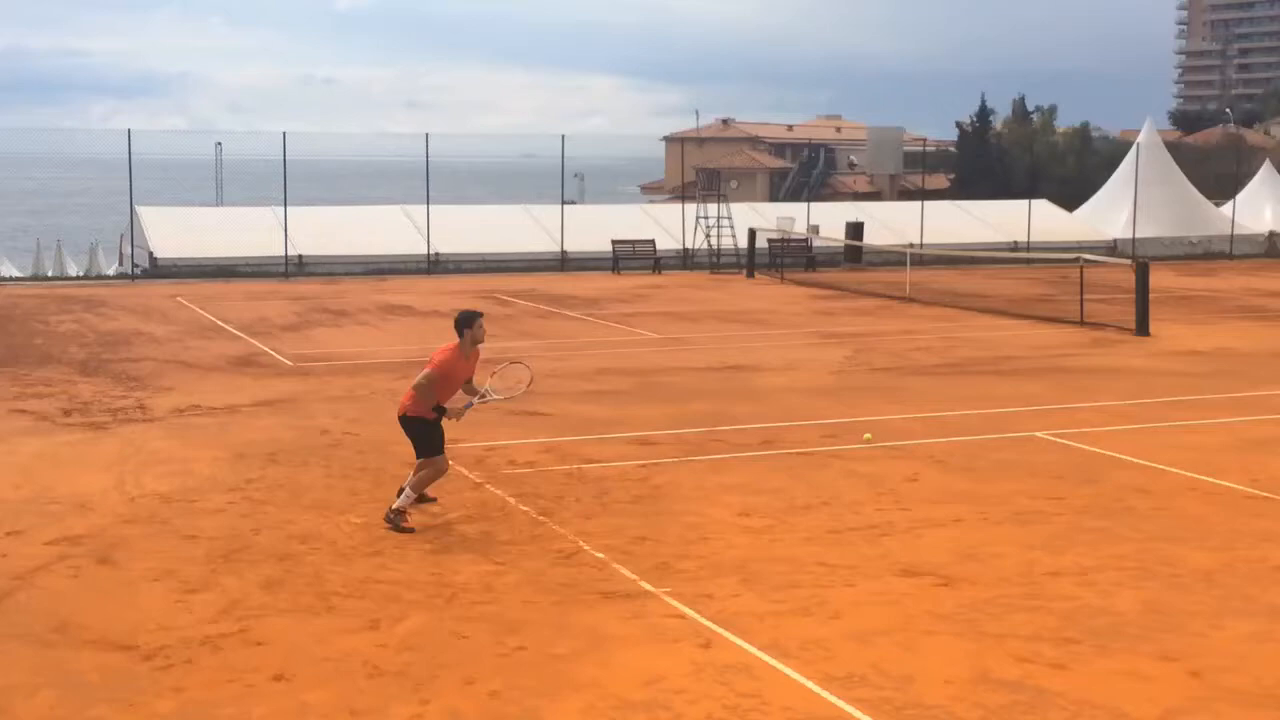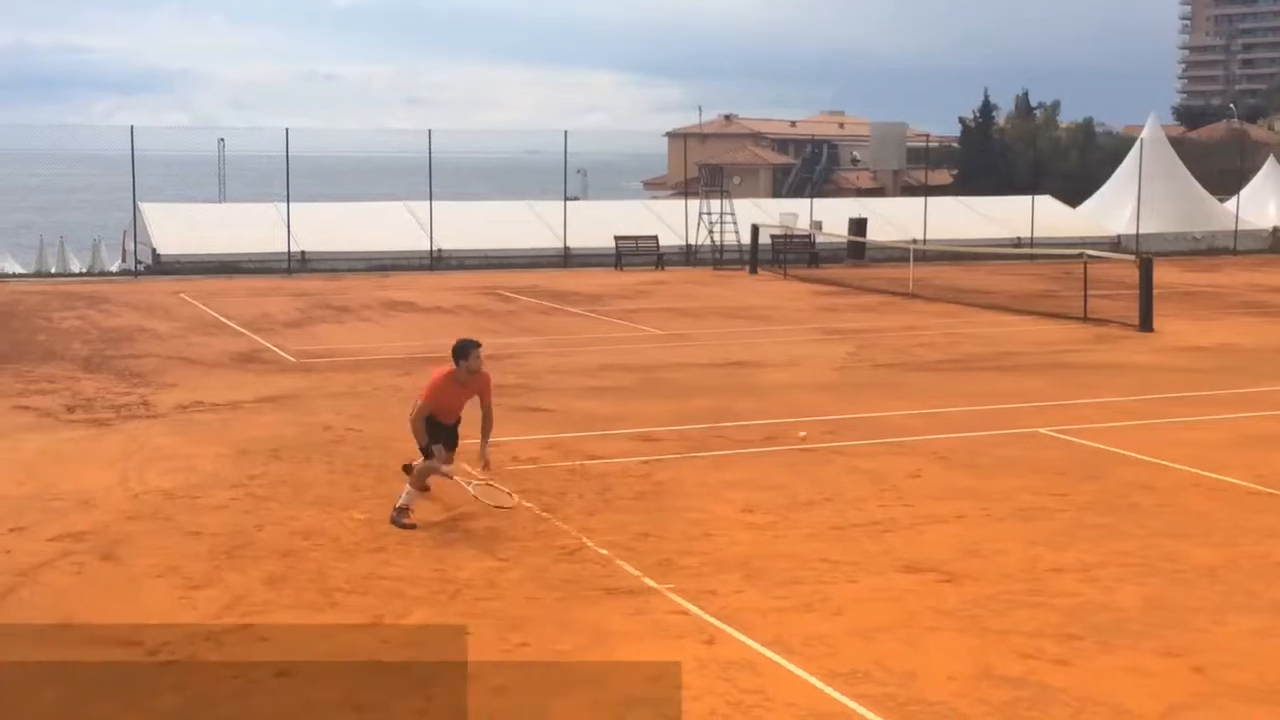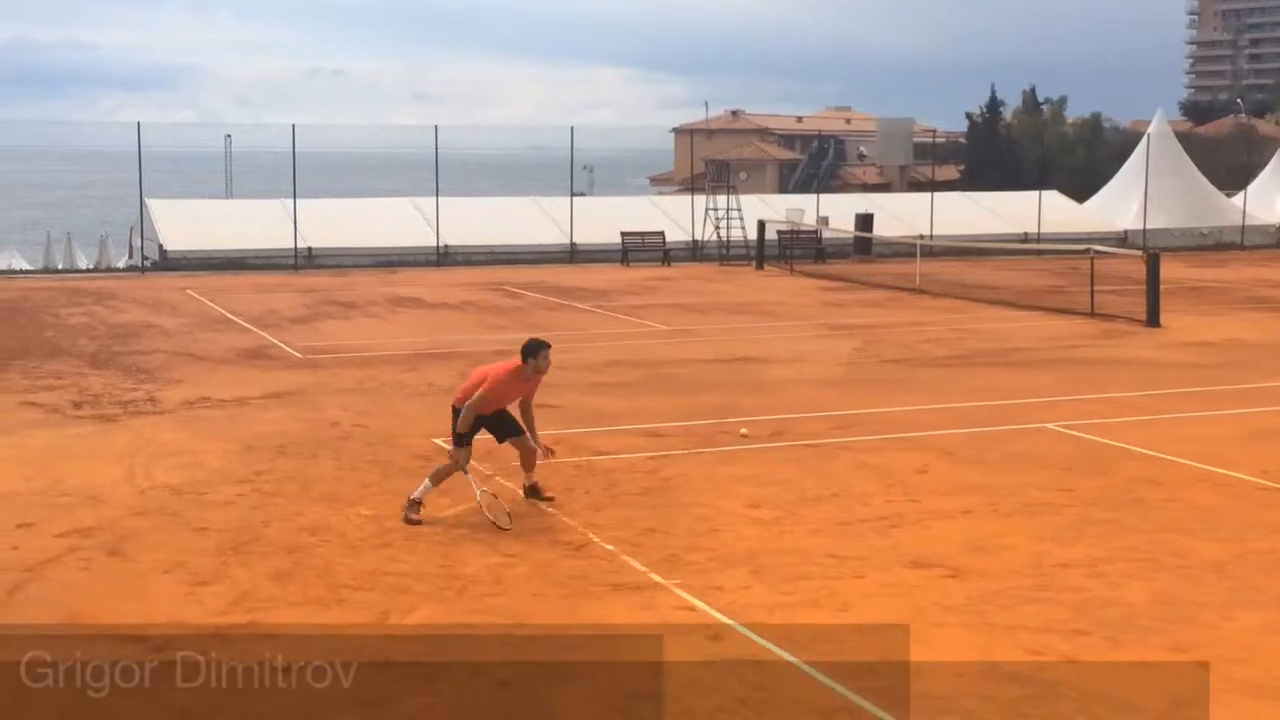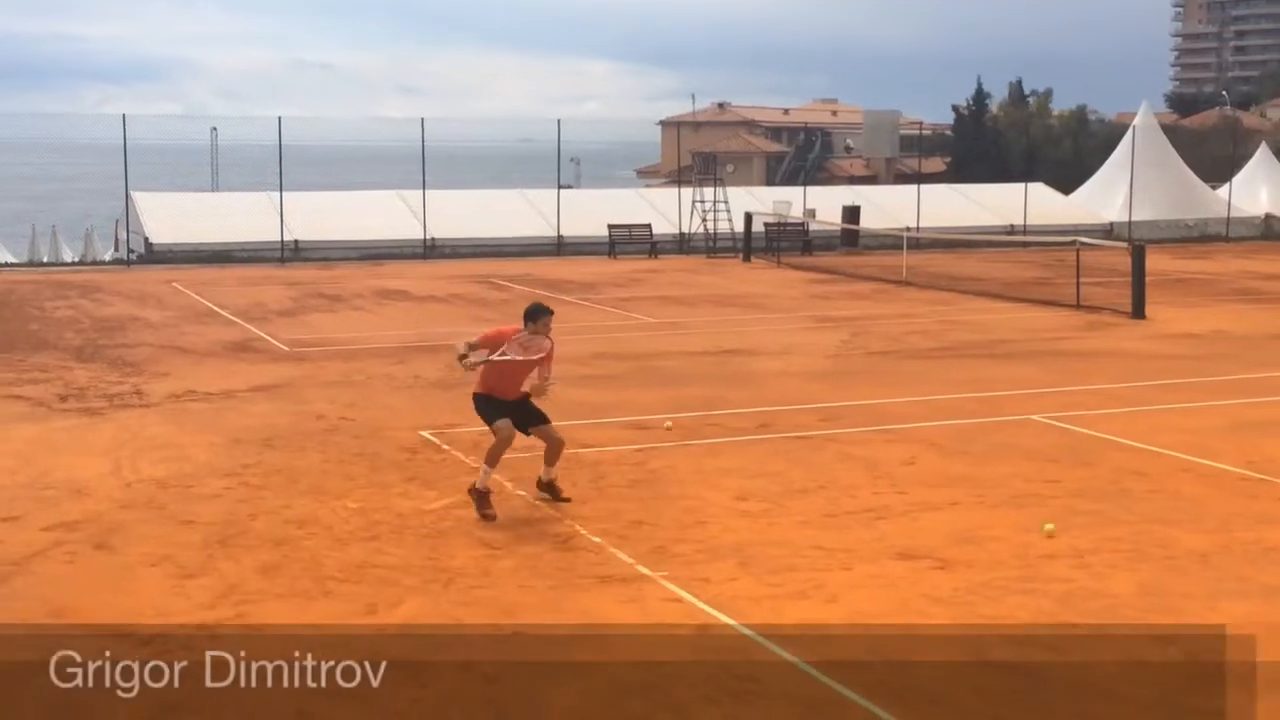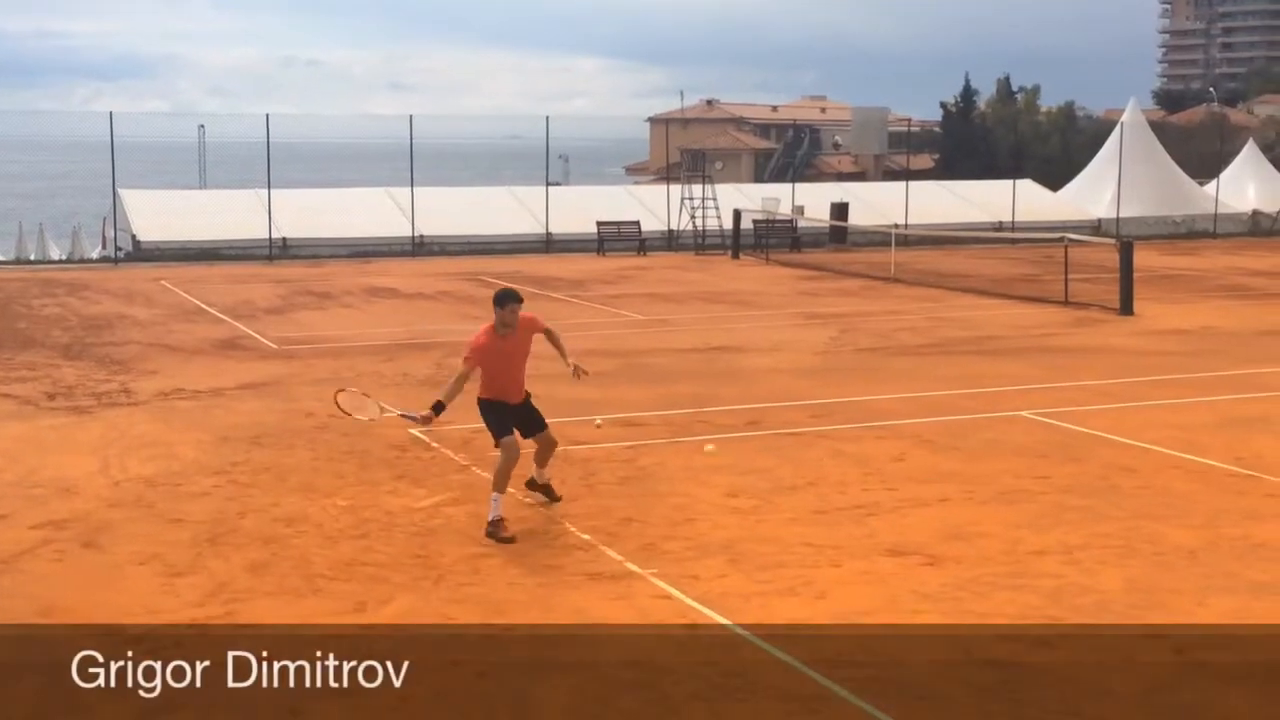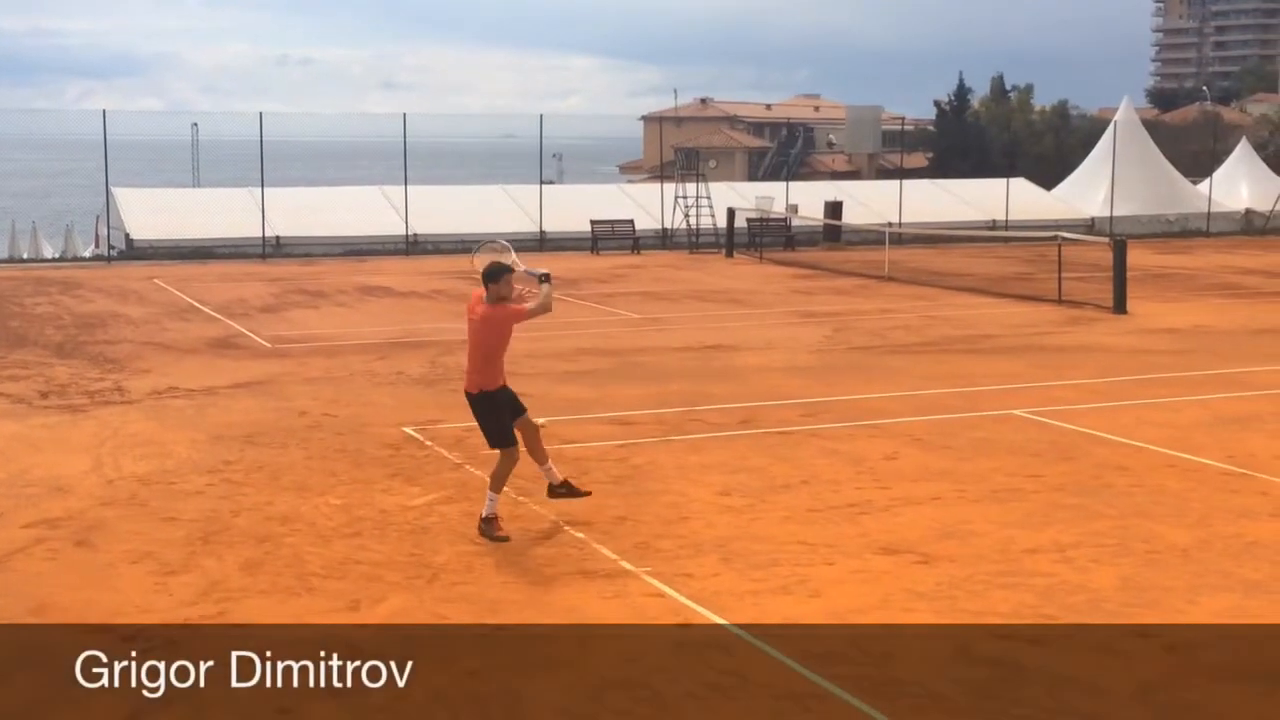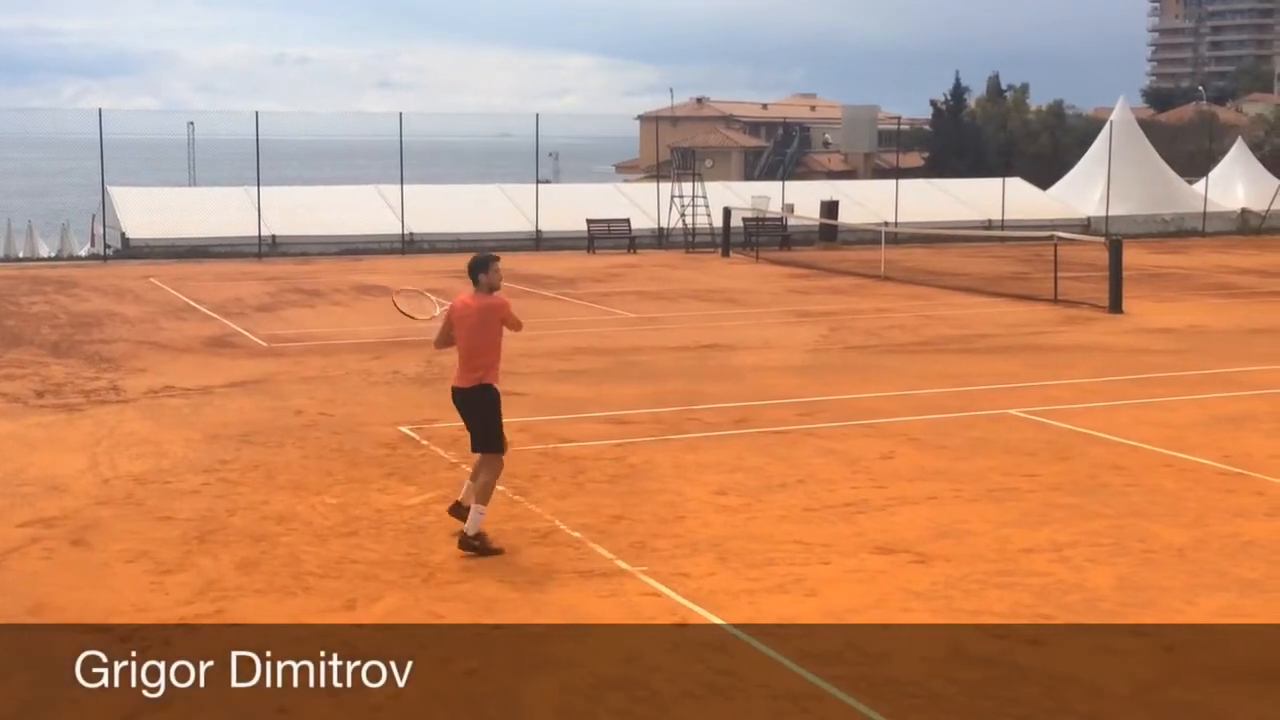
dt=0.3s
person 1, frame 1
left shoulder: (473, 354)
right shoulder: (447, 357)
left elbow: (468, 385)
right elbow: (418, 386)
left wrist: (478, 393)
right wrist: (443, 410)
left hip: (430, 413)
right hip: (414, 413)
left knee: (433, 461)
right knee: (440, 466)
left ankle: (412, 490)
right ankle: (397, 511)
person 1, frame 2
left shoulder: (482, 377)
right shoulder: (440, 381)
left elbow: (487, 411)
right elbow: (416, 420)
left wrist: (484, 447)
right wrist: (429, 452)
left hip: (450, 418)
right hip: (426, 420)
left knee: (447, 460)
right knee: (438, 460)
left ankle: (414, 469)
right ankle: (401, 508)
person 1, frame 3
left shoulder: (536, 377)
right shoulder: (504, 377)
left elbow: (526, 407)
right elbow: (470, 407)
left wrist: (536, 440)
right wrist: (459, 445)
left hip: (494, 409)
right hip: (466, 406)
left knee: (529, 450)
right knee: (460, 459)
left ankle: (531, 485)
right ankle: (415, 500)
person 1, frame 4
right shoulder: (502, 336)
left elbow: (544, 381)
right elbow: (466, 345)
left wrist: (539, 389)
right wrist: (465, 358)
left hip: (515, 398)
right hip: (487, 396)
left knee: (556, 441)
right knee: (506, 435)
left ankle: (547, 481)
right ankle: (481, 488)
person 1, frame 5
left shoulder: (528, 322)
right shoulder: (483, 342)
left elbow: (550, 331)
right elbow: (460, 379)
left wrist: (567, 359)
right wrist: (436, 409)
left hip: (519, 398)
right hip: (495, 400)
left knee: (549, 443)
right knee: (511, 451)
left ankle: (540, 480)
right ankle: (494, 520)
person 1, frame 6
left shoulder: (477, 298)
right shoulder: (502, 316)
right elbow: (544, 305)
left wrist: (512, 298)
right wrist: (545, 281)
left hip: (493, 384)
right hip: (483, 392)
left knee: (530, 429)
right knee: (510, 454)
left ankle: (556, 483)
right ankle: (488, 518)
person 1, frame 7
left shoulder: (458, 304)
right shoulder: (497, 304)
left elbow: (439, 342)
right elbow: (517, 325)
left hip: (462, 389)
right hip: (481, 391)
left knee: (492, 453)
right knee: (494, 462)
left ankle: (463, 503)
right ankle: (471, 534)
